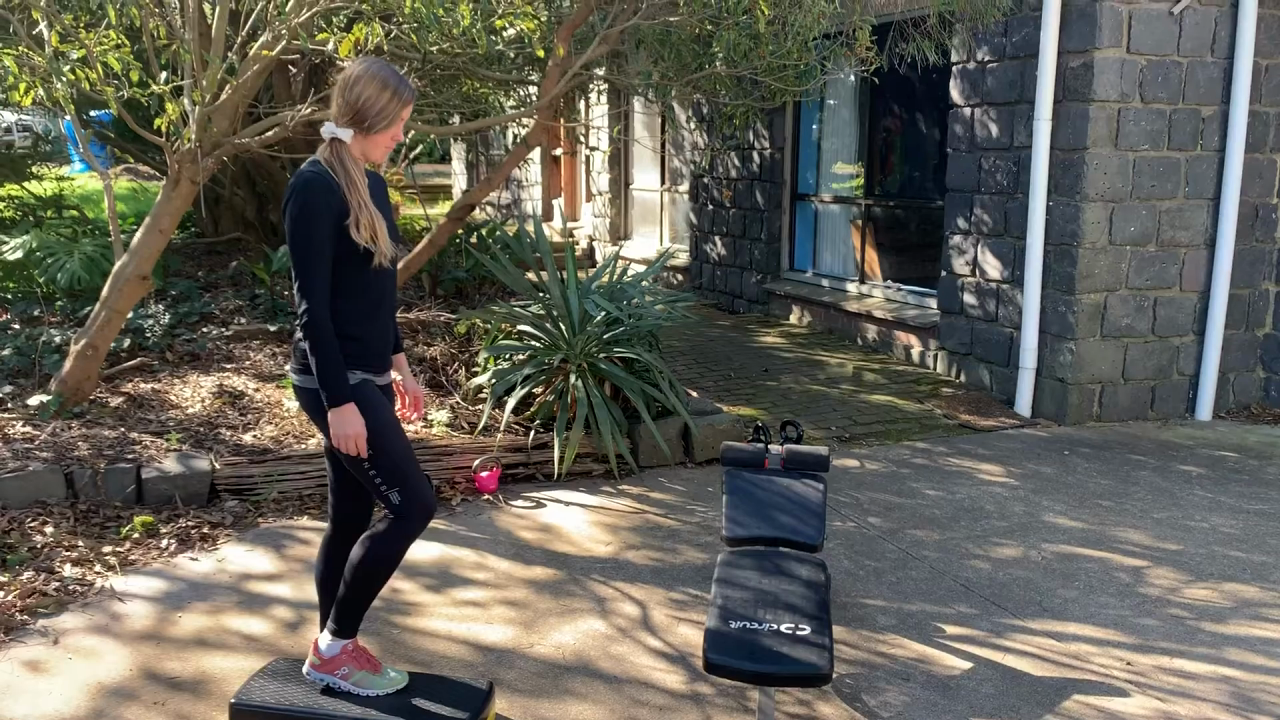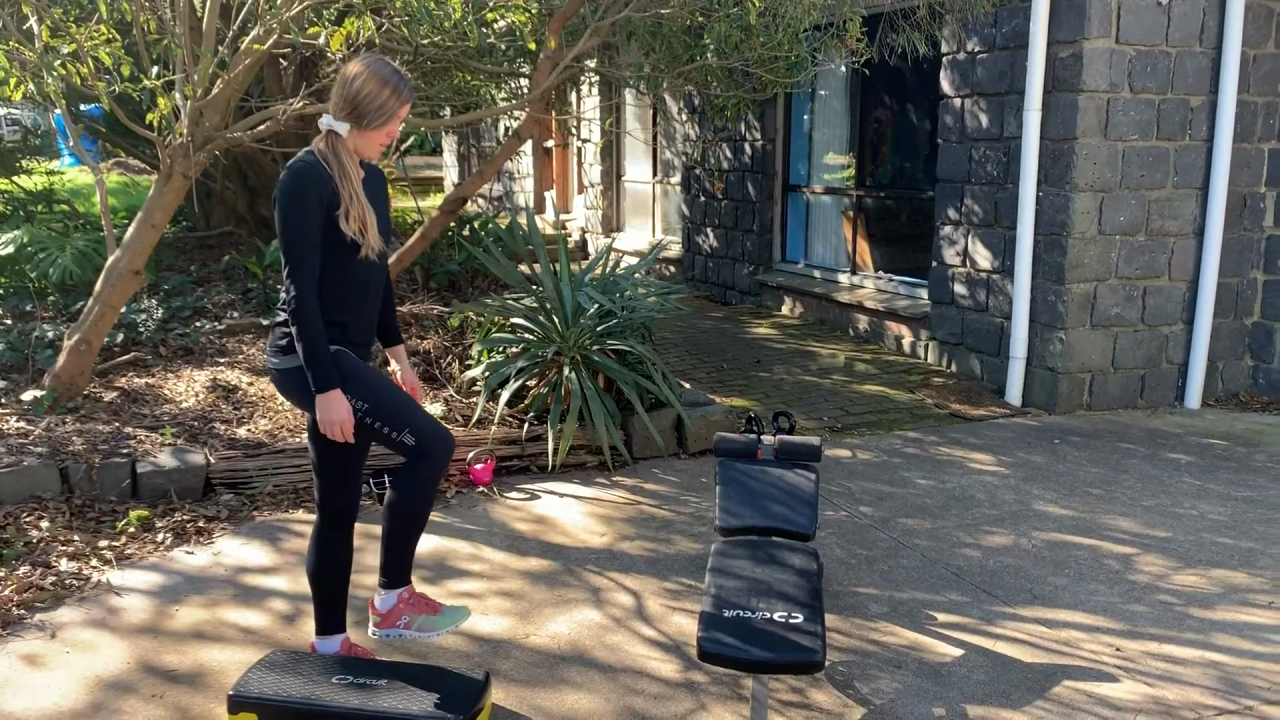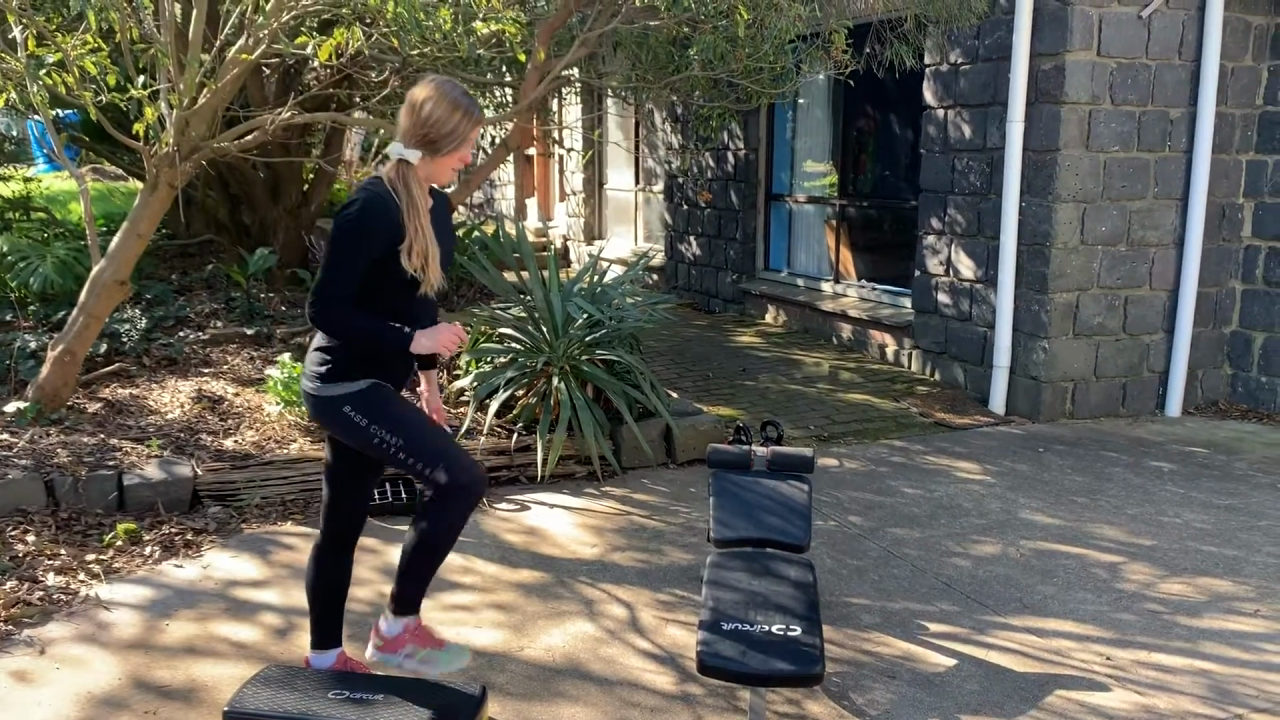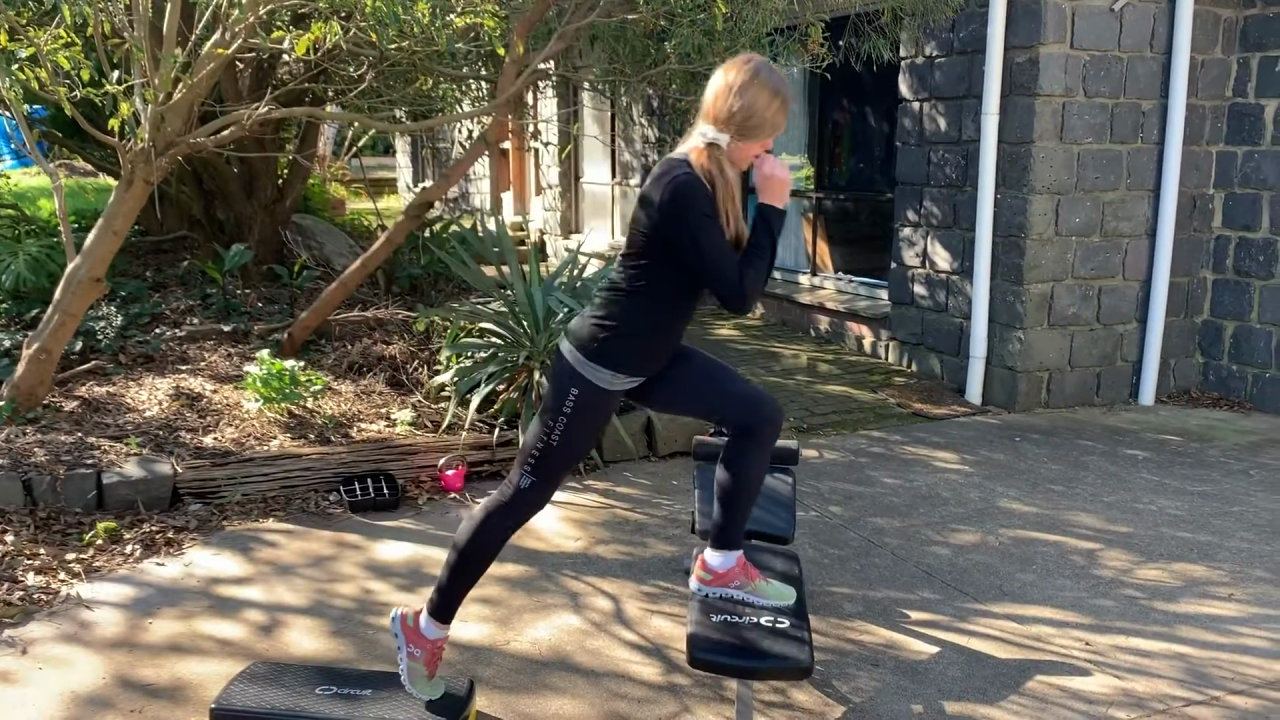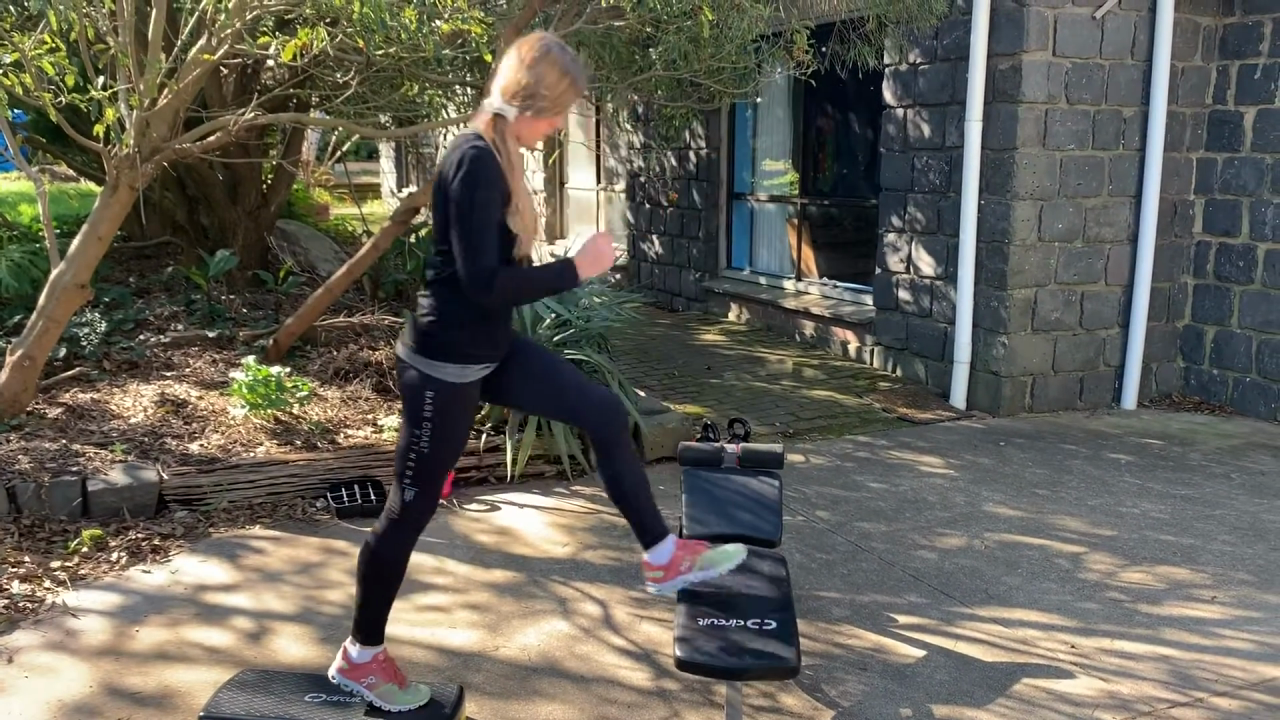
dt=1s
person 1, frame 1
left shoulder: (370, 184)
right shoulder: (315, 187)
right elbow: (313, 303)
left wrist: (398, 364)
right wrist: (339, 400)
left hip: (364, 374)
right hip: (334, 378)
left knee: (353, 516)
right knee: (411, 504)
left ankle: (334, 652)
right ankle: (334, 647)
person 1, frame 2
left shoulder: (371, 179)
right shoulder: (306, 177)
right elbow: (301, 290)
left wrist: (396, 353)
right wrist: (325, 386)
left hip: (348, 357)
right hip: (310, 359)
left knee: (339, 504)
right knee: (431, 445)
left ankle: (331, 641)
right ankle: (393, 599)
person 1, frame 3
left shoulder: (433, 203)
right shoulder: (371, 207)
right elbow: (329, 312)
left wrist: (425, 381)
right wrist: (415, 341)
left hip: (374, 384)
right hip: (345, 388)
left knee: (343, 521)
right knee: (460, 484)
left ankle: (327, 653)
right ankle: (398, 628)
person 1, frame 4
left shoulder: (708, 172)
right shoulder: (683, 188)
left elbow: (727, 273)
right elbow: (738, 295)
right wrist: (771, 207)
left hip: (651, 356)
right hip: (597, 366)
left knee: (760, 417)
right knee: (524, 493)
left ankle: (721, 564)
right ankle: (426, 626)
person 1, frame 5
left shoulder: (493, 155)
right shoulder: (473, 163)
right elbow: (481, 284)
right wrist: (574, 269)
left hip: (491, 349)
right hip: (443, 363)
left knee: (607, 416)
right knee: (412, 506)
left ankle: (662, 555)
right ankle: (358, 657)
